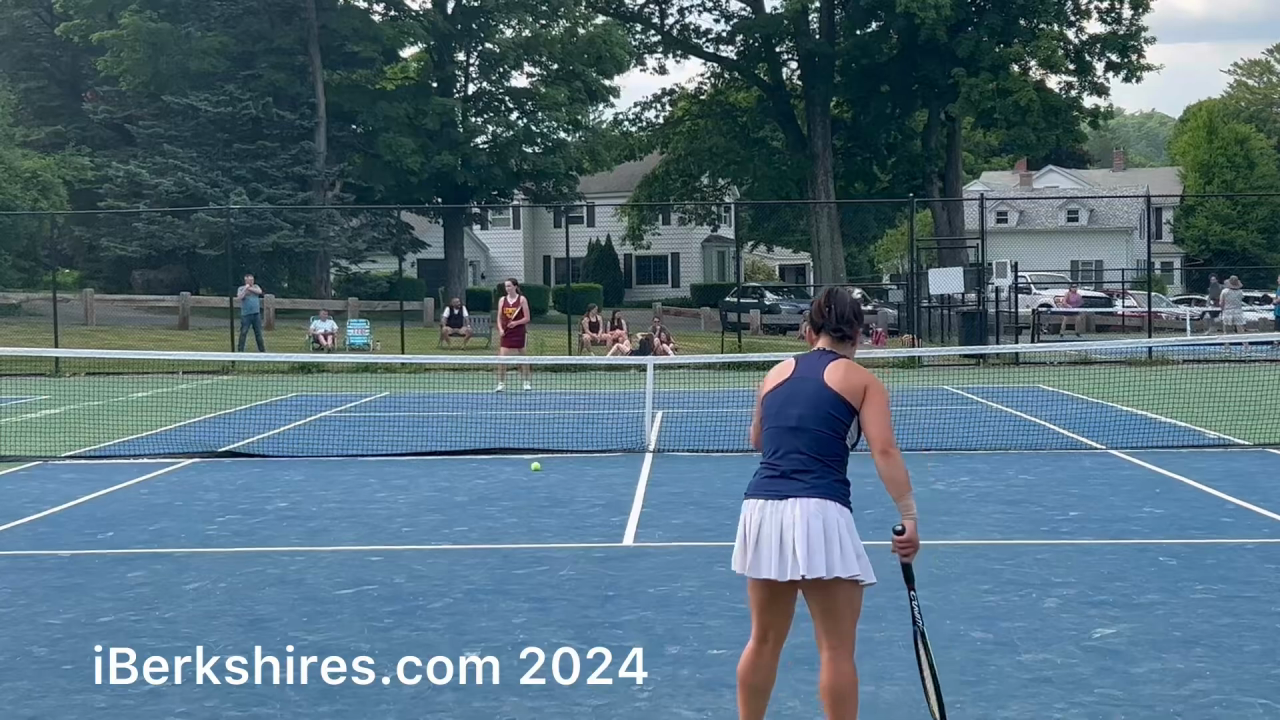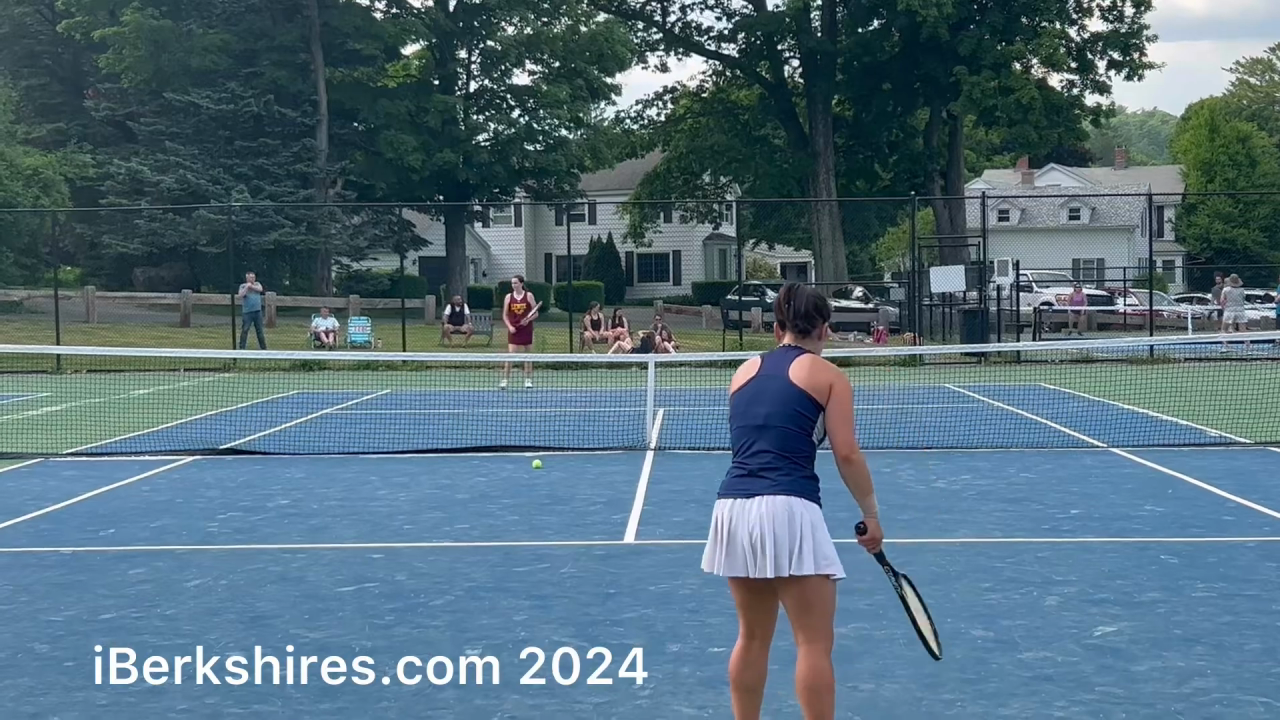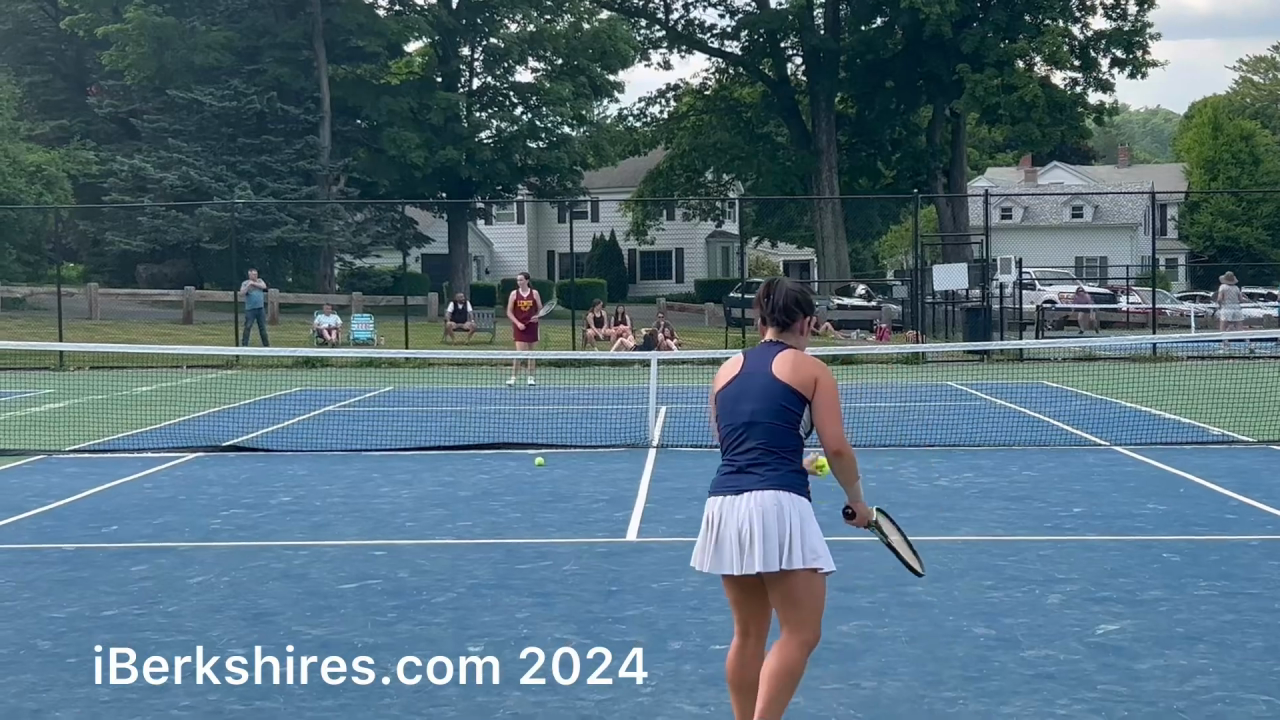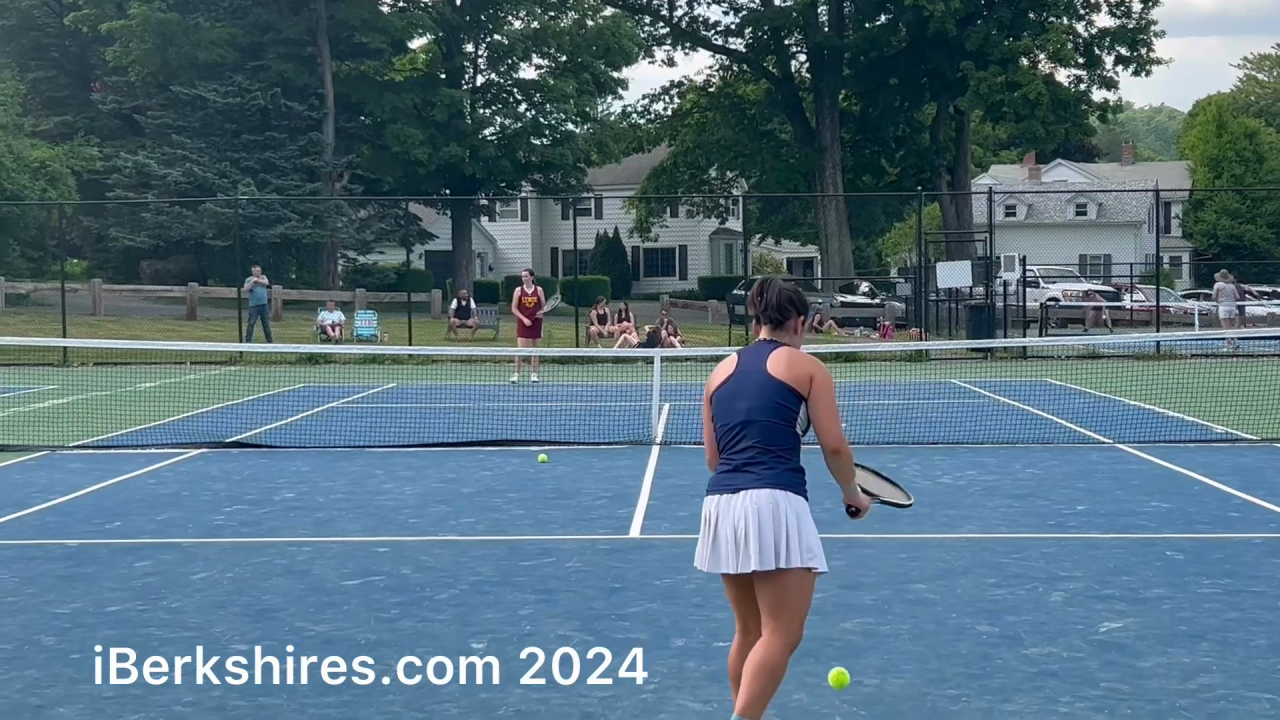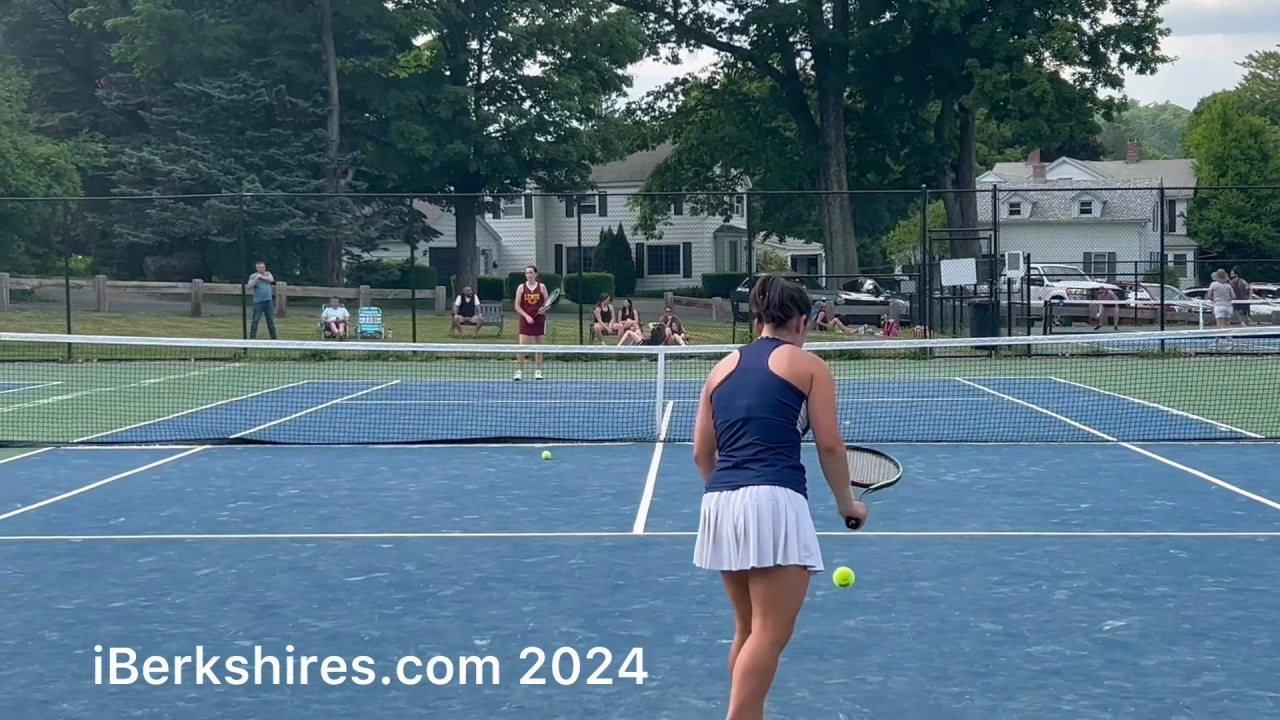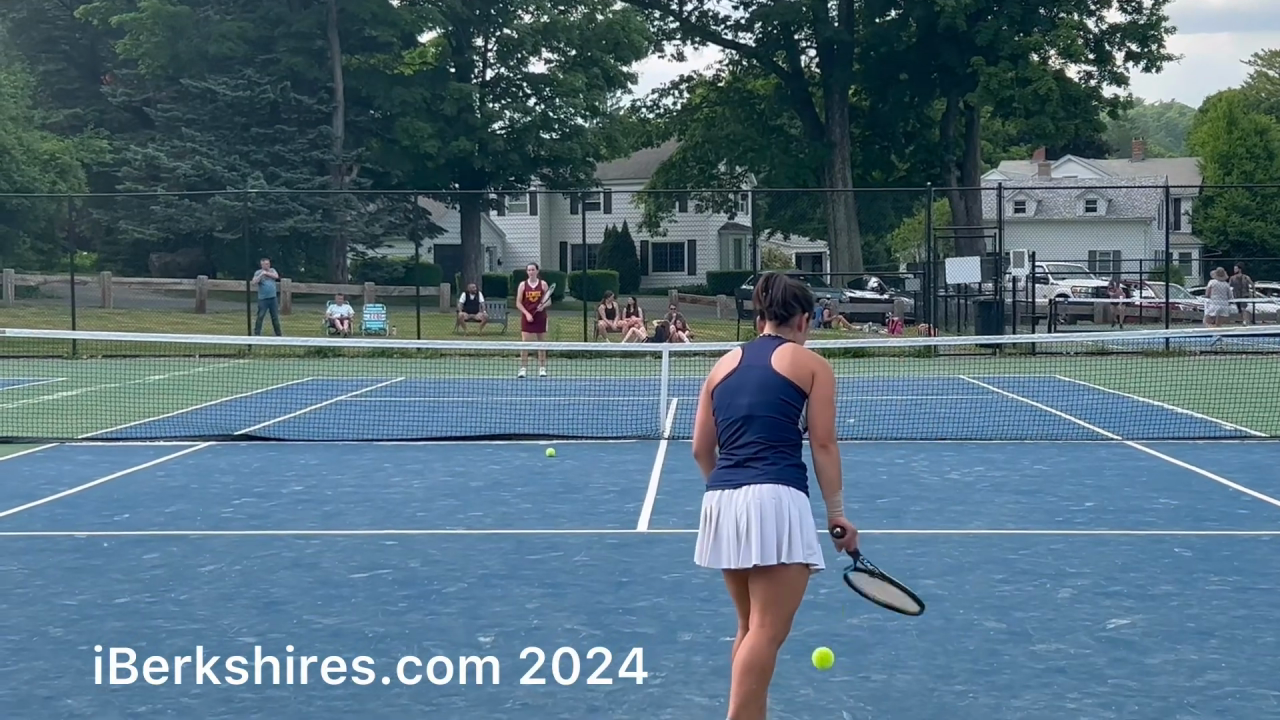
dt=0.2s
person 1, frame 1
left shoulder: (777, 373)
right shoulder: (863, 381)
right elbow: (884, 451)
right wrist: (909, 517)
left hip: (761, 509)
right hip: (818, 515)
left knee: (764, 639)
right knee: (837, 649)
person 1, frame 2
left shoulder: (745, 371)
right shoulder: (828, 376)
right elbow: (847, 455)
right wrist: (872, 516)
left hip: (733, 508)
right hip: (787, 511)
left knee: (753, 638)
right knee: (815, 643)
person 1, frame 3
left shoulder: (726, 370)
right shoulder: (811, 370)
right elbow: (837, 448)
right wrist: (858, 501)
left hip: (724, 506)
right hip: (778, 506)
left knee: (748, 634)
right knee: (800, 634)
person 1, frame 4
left shoulder: (721, 370)
right shoulder: (807, 367)
right elbow: (834, 446)
right wrist: (854, 494)
left hip: (720, 504)
right hip: (774, 504)
left knee: (748, 631)
right knee: (781, 634)
person 1, frame 5
left shoulder: (722, 367)
right shoulder: (809, 365)
left elbow: (701, 452)
right elbow: (829, 445)
right wrist: (847, 502)
left hip: (719, 502)
right hip: (774, 501)
left knee: (748, 629)
right knee: (770, 633)
person 1, frame 6
left shoulder: (724, 364)
right shoulder: (811, 364)
left elbow: (701, 449)
right elbow: (823, 444)
right wrist: (836, 511)
left hip: (722, 501)
right hip: (775, 499)
left knee: (749, 627)
right knee: (767, 631)
